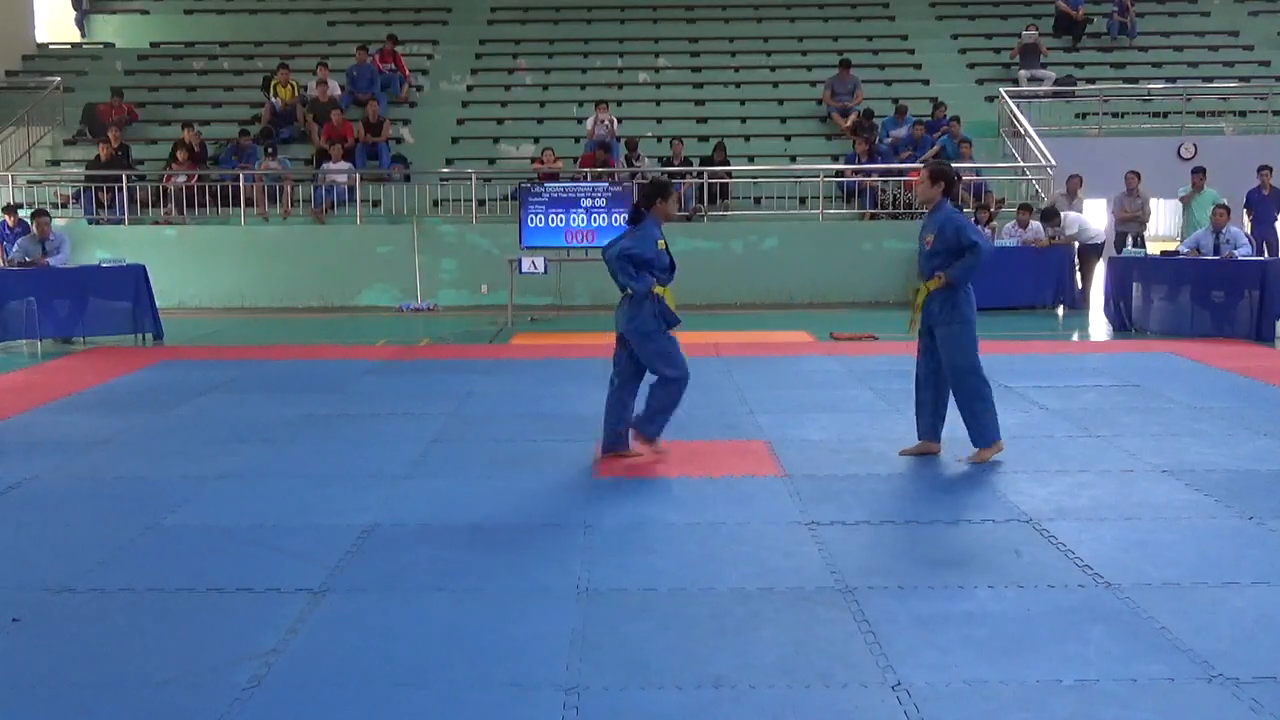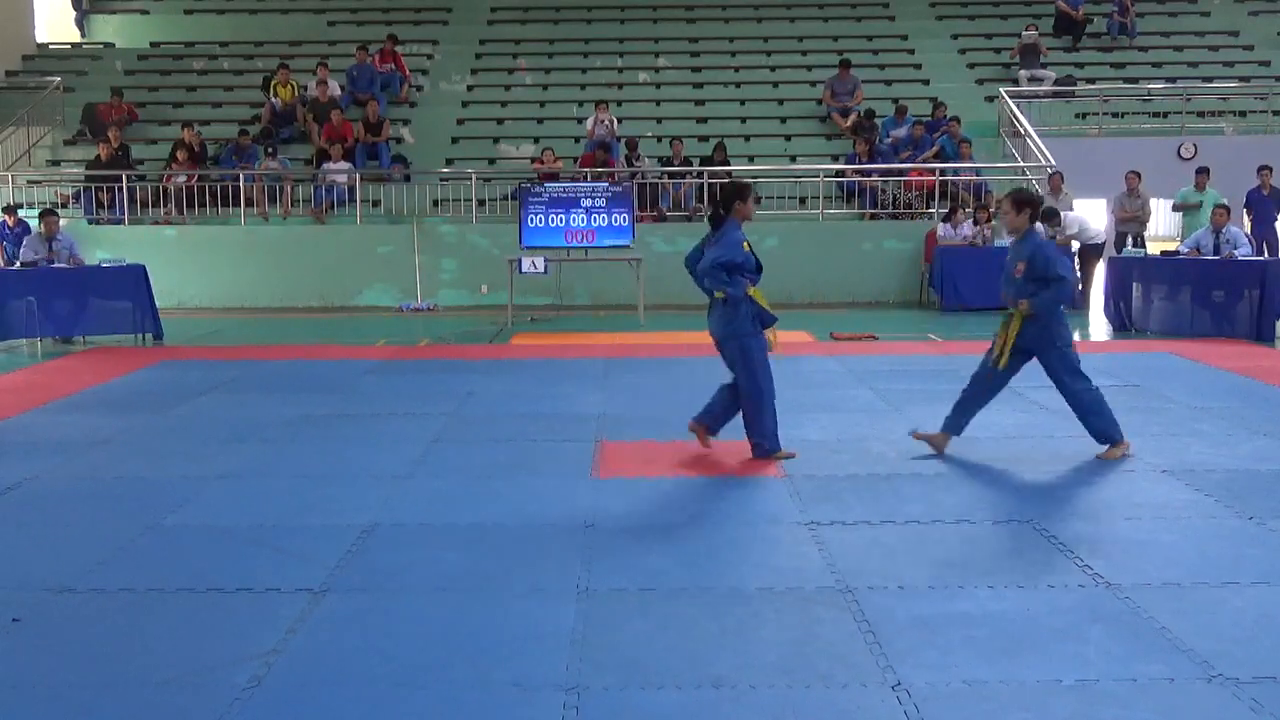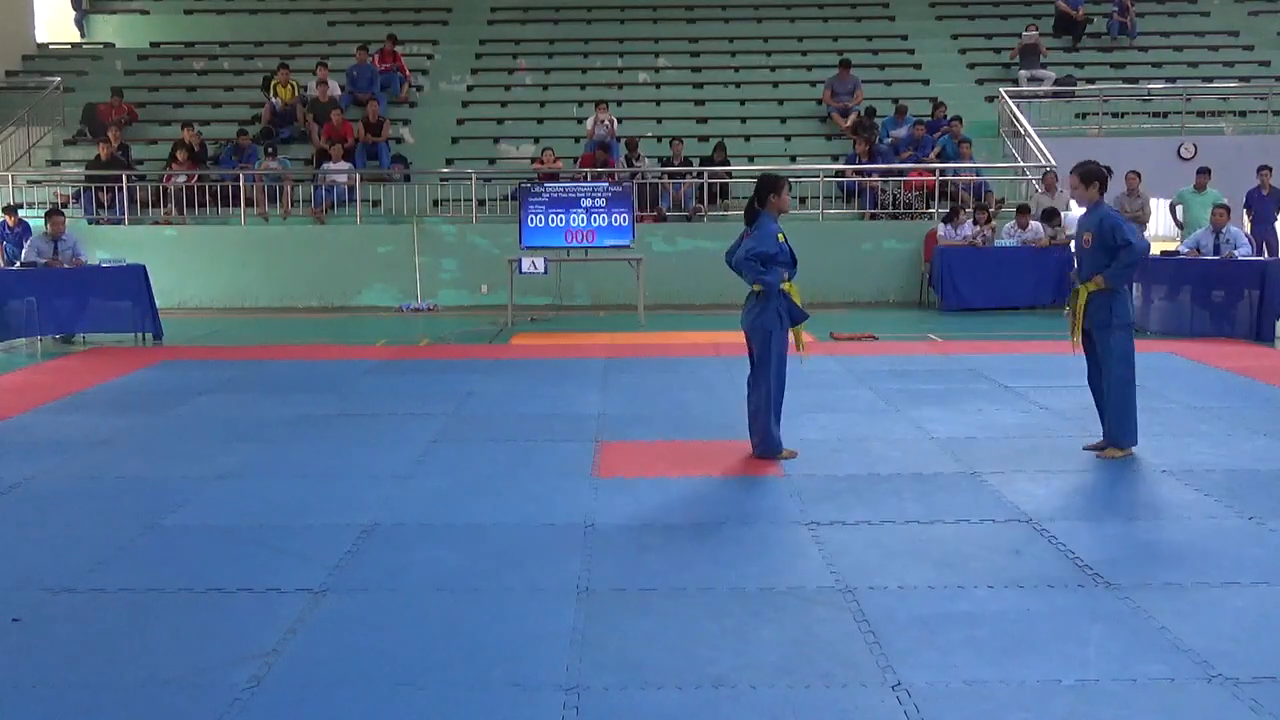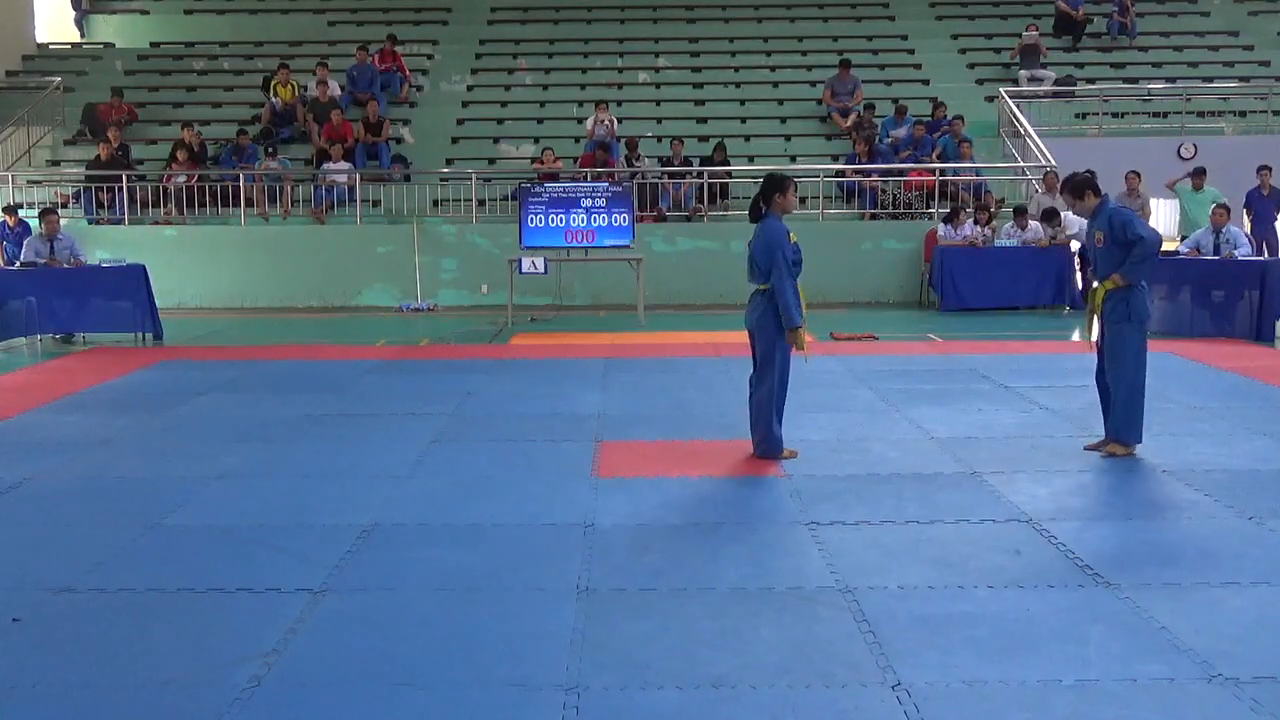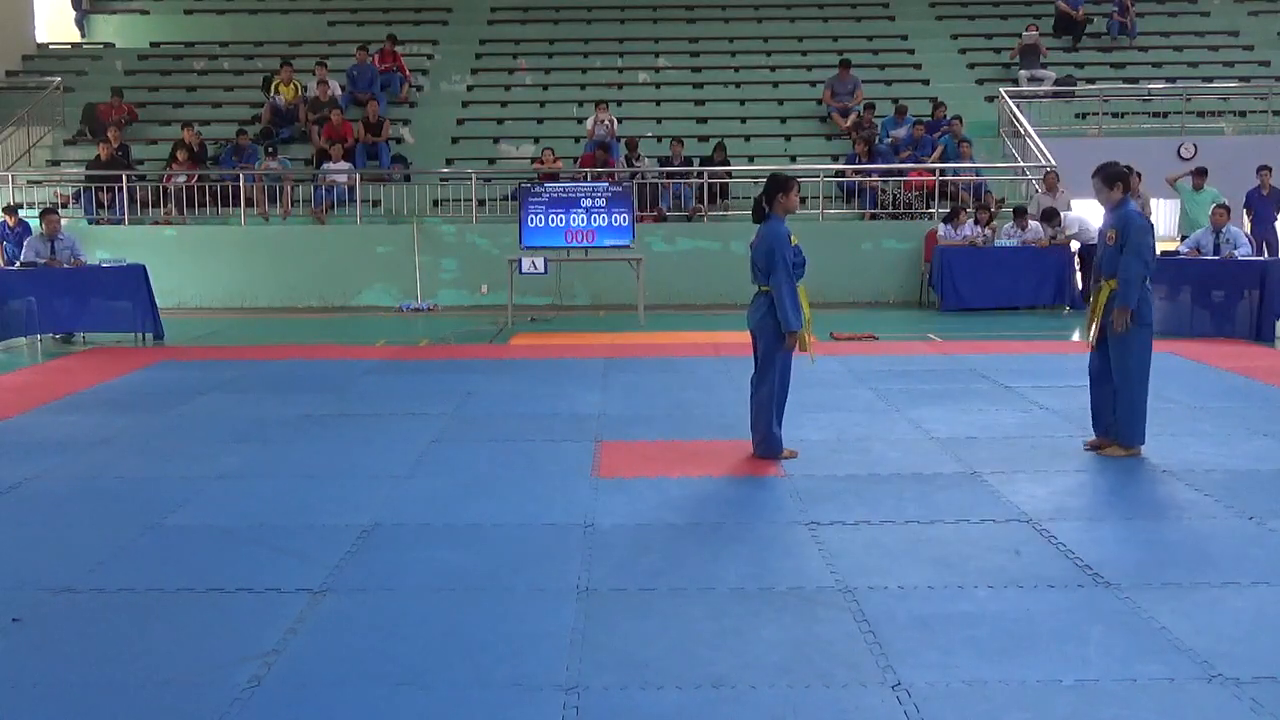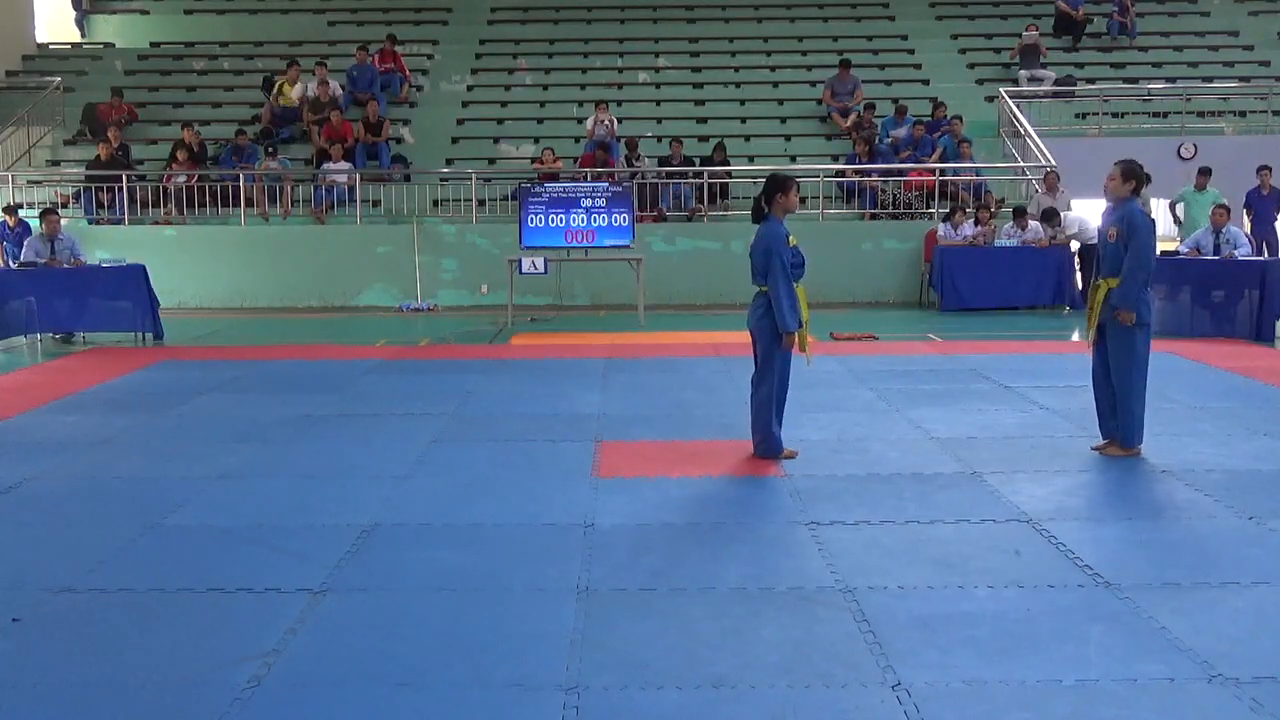
dt=0.5s
person 1, frame 1
left shoulder: (950, 218)
right shoulder: (933, 217)
left elbow: (982, 248)
left wrist: (951, 277)
right wrist: (930, 278)
left hip: (953, 305)
right hip: (935, 305)
left knee: (965, 371)
right knee: (929, 373)
left ankle: (989, 440)
right ankle: (930, 439)
person 1, frame 2
left shoulder: (1042, 248)
right shoulder: (1019, 245)
left elbow: (1068, 284)
left wrist: (1035, 305)
right wrist: (1011, 297)
left hip: (1046, 328)
right hip: (1019, 326)
left knee: (1074, 384)
right knee: (985, 378)
left ankle: (1116, 441)
right ankle: (945, 434)
person 1, frame 3
left shoulder: (1109, 218)
right shoulder: (1086, 219)
left elbow: (1139, 248)
left wrist: (1109, 278)
right wrist: (1080, 275)
left hip: (1109, 306)
right hip: (1088, 305)
left knee: (1116, 374)
right knee: (1097, 375)
left ankle: (1122, 442)
right ankle: (1113, 435)
person 1, frame 4
left shoulder: (1118, 216)
right shoulder: (1095, 220)
left elbow: (1151, 241)
left wrist: (1126, 276)
right wrist: (1099, 276)
left hip: (1126, 304)
right hip: (1110, 302)
left knee: (1125, 371)
right knee: (1106, 372)
left ankle: (1126, 439)
right ankle: (1114, 434)
person 1, frame 5
left shoulder: (1132, 218)
right shoulder: (1112, 216)
left elbow: (1135, 265)
left wrist: (1124, 307)
right wrist: (1099, 299)
left hip: (1128, 308)
right hip: (1109, 305)
left knee: (1128, 374)
right knee: (1100, 370)
left ankle: (1129, 441)
right ankle: (1108, 433)
person 1, frame 6
left shoulder: (1135, 217)
right shoulder: (1110, 214)
left elbow: (1141, 264)
left wrist: (1128, 305)
right wrist: (1098, 298)
left hip: (1126, 305)
right hip: (1108, 302)
left knee: (1126, 374)
right knee: (1103, 372)
left ankle: (1129, 441)
right ankle: (1114, 435)
person 2, frame 1
left shoulder: (644, 231)
right shoulder: (648, 235)
left elbow: (609, 251)
right elbow: (616, 255)
left wrist: (627, 286)
right wrist: (639, 285)
left hip: (637, 313)
right hip: (644, 316)
left knee: (625, 378)
right knee: (675, 374)
left ankle: (614, 442)
right ankle: (646, 428)
person 2, frame 2
left shoulder: (719, 233)
right shoulder: (732, 238)
left elbow: (693, 262)
right elbow: (707, 268)
left wrist: (713, 291)
right wrist: (735, 289)
left hip: (725, 315)
right hip: (738, 317)
left knee: (745, 379)
right knee: (758, 382)
left ankle: (705, 422)
right ankle: (765, 446)
person 2, frame 3
left shoulder: (759, 226)
right shoulder: (768, 230)
left elbow: (732, 257)
right elbow: (741, 258)
right wrist: (772, 279)
left hip: (762, 309)
right hip: (769, 312)
left knee: (763, 378)
right knee: (768, 379)
left ankle: (764, 442)
right ankle: (767, 445)
person 2, frame 4
left shoulder: (764, 228)
right shoulder: (778, 232)
right elbow: (784, 281)
right wrist: (793, 323)
left hip: (760, 309)
right hip: (773, 313)
left knee: (763, 378)
right knee: (772, 379)
left ankle: (764, 441)
right ankle: (769, 445)
person 2, frame 5
left shoulder: (767, 229)
right shoulder: (779, 234)
right elbow: (783, 283)
right wrist: (791, 326)
left hip: (763, 311)
right hip: (774, 314)
left knee: (765, 378)
right knee: (773, 380)
left ankle: (764, 442)
right ankle: (769, 445)
person 2, frame 6
left shoulder: (769, 229)
right shoulder: (776, 233)
right elbow: (780, 283)
right wrist: (787, 326)
left hip: (765, 312)
right hip: (774, 315)
left knee: (766, 378)
right knee: (773, 379)
left ankle: (766, 441)
right ankle: (769, 445)
